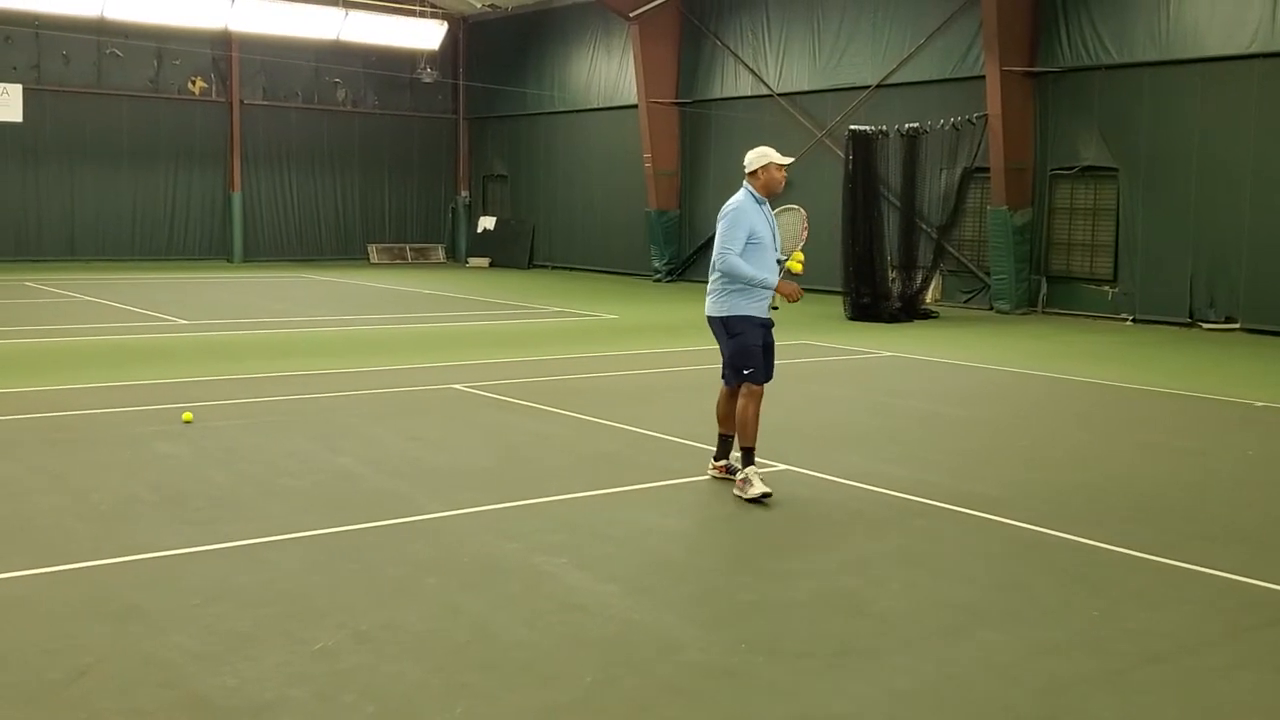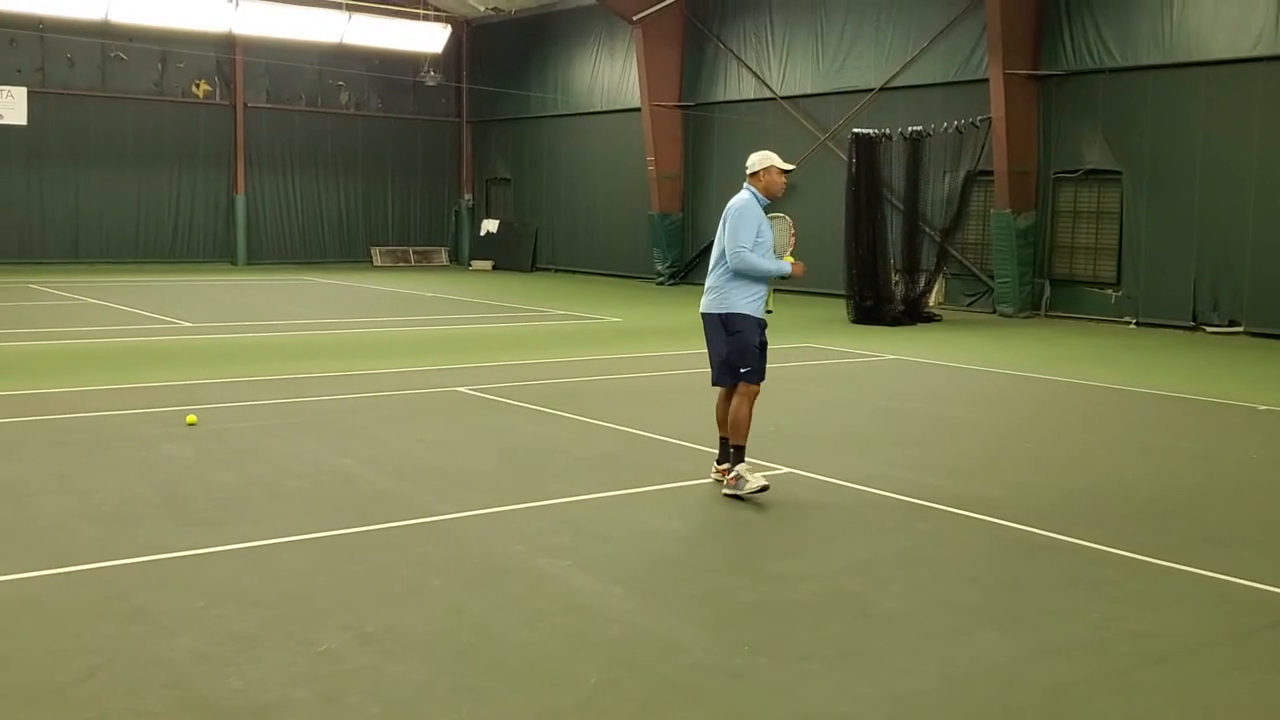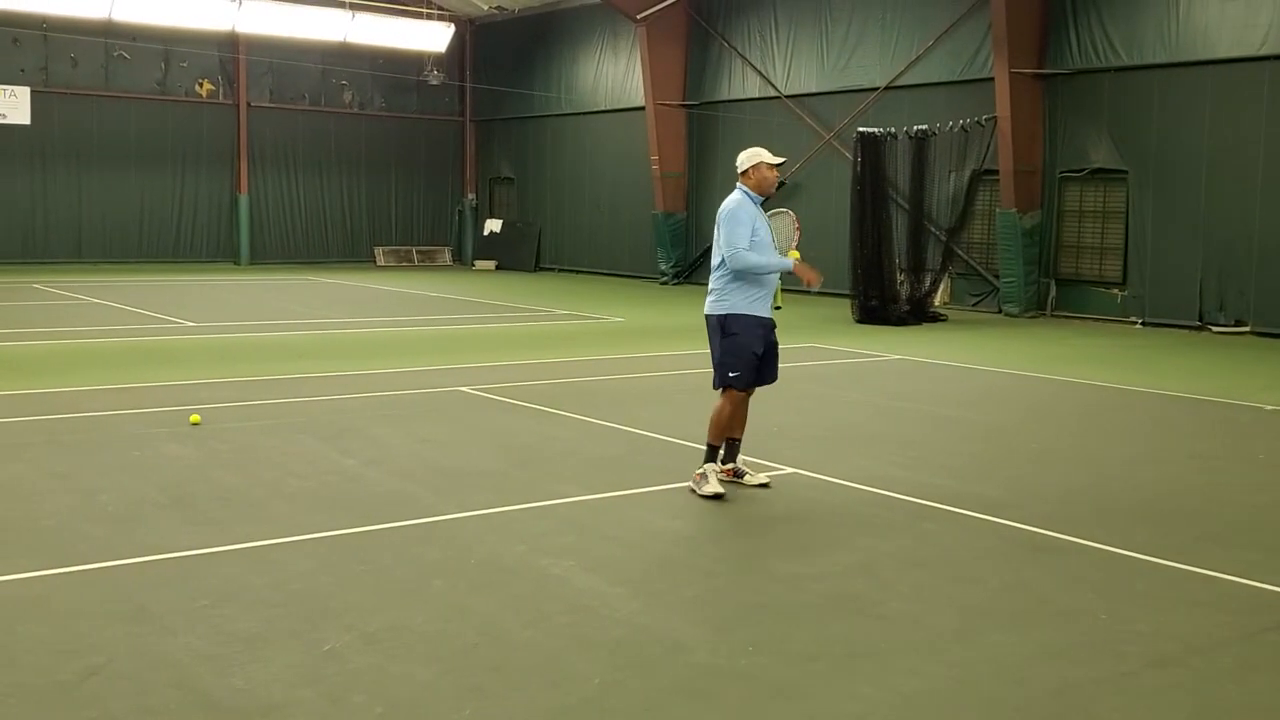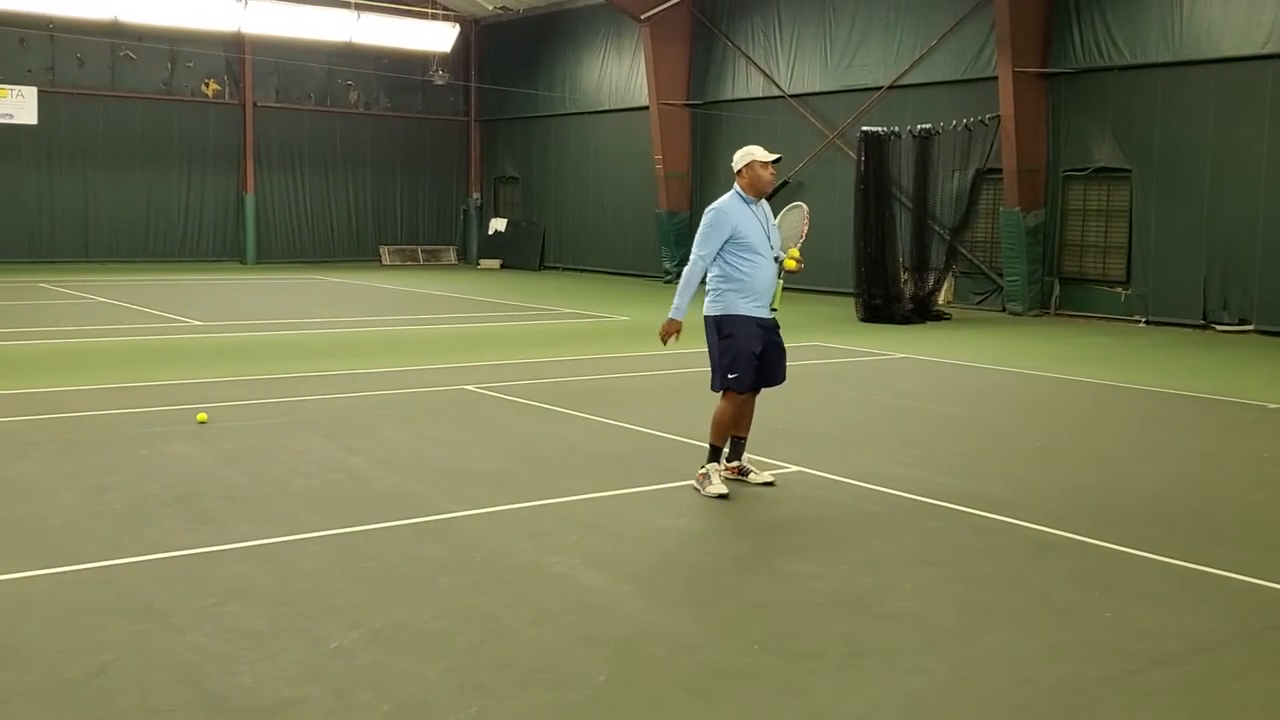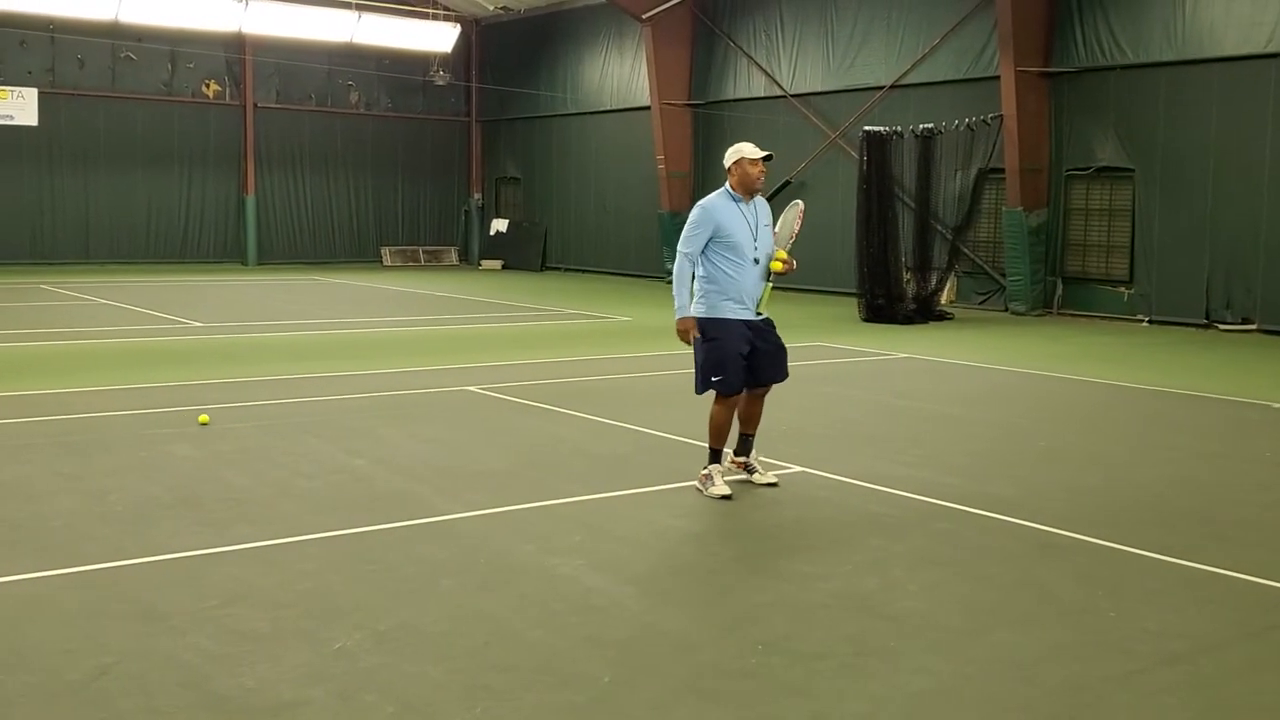
dt=0.4s
person 1, frame 1
left shoulder: (762, 207)
right shoulder: (739, 208)
right elbow: (726, 261)
left wrist: (784, 265)
right wrist: (775, 283)
left hip: (751, 311)
right hip: (735, 313)
left knee: (736, 384)
right knee: (752, 387)
left ankle: (721, 460)
right ankle: (747, 474)
person 1, frame 2
left shoulder: (753, 207)
right shoulder: (744, 206)
right elbow: (739, 259)
left wrist: (780, 268)
right wrist: (786, 268)
left hip: (743, 312)
right hip: (730, 312)
left knee: (734, 387)
right knee: (746, 387)
left ankle: (725, 463)
right ankle: (735, 470)
person 1, frame 3
left shoulder: (752, 207)
right shoulder: (737, 207)
right elbow: (737, 259)
left wrist: (787, 265)
right wrist: (791, 266)
left hip: (755, 314)
right hip: (734, 314)
left knee: (745, 390)
right knee: (733, 391)
left ankle: (730, 463)
right ankle: (706, 469)
person 1, frame 4
left shoulder: (764, 209)
right shoulder: (723, 211)
right elbow: (697, 263)
left wrist: (787, 263)
right wrist: (676, 313)
left hip: (762, 315)
right hip: (731, 316)
left knee: (751, 389)
right knee: (734, 392)
left ankle: (735, 461)
right ankle: (709, 468)
person 1, frame 5
left shoulder: (763, 207)
right shoulder: (710, 208)
right elbow: (683, 258)
left wrist: (781, 264)
right wrist: (684, 312)
left hip: (757, 316)
right hip: (719, 318)
left knee: (759, 387)
right knee: (728, 393)
left ankle: (742, 455)
right ankle: (711, 469)
